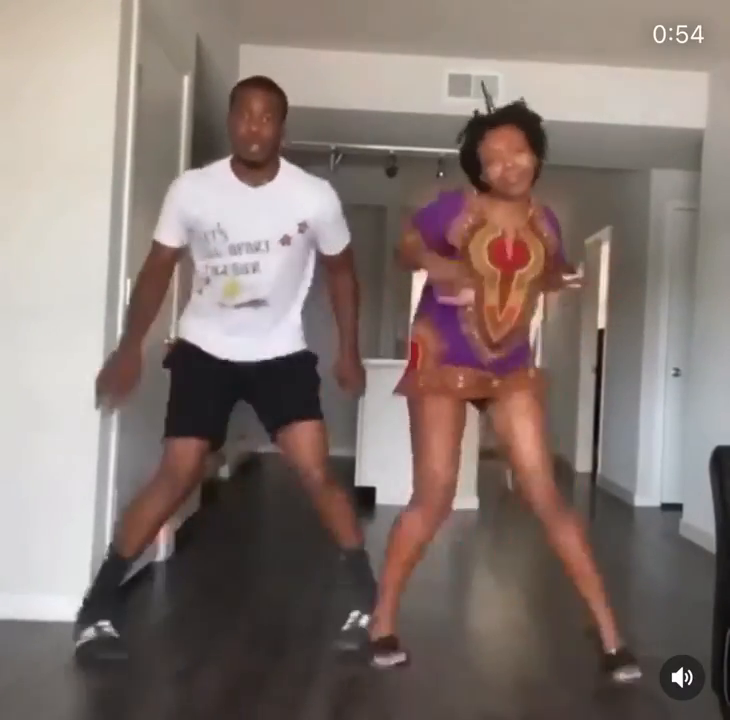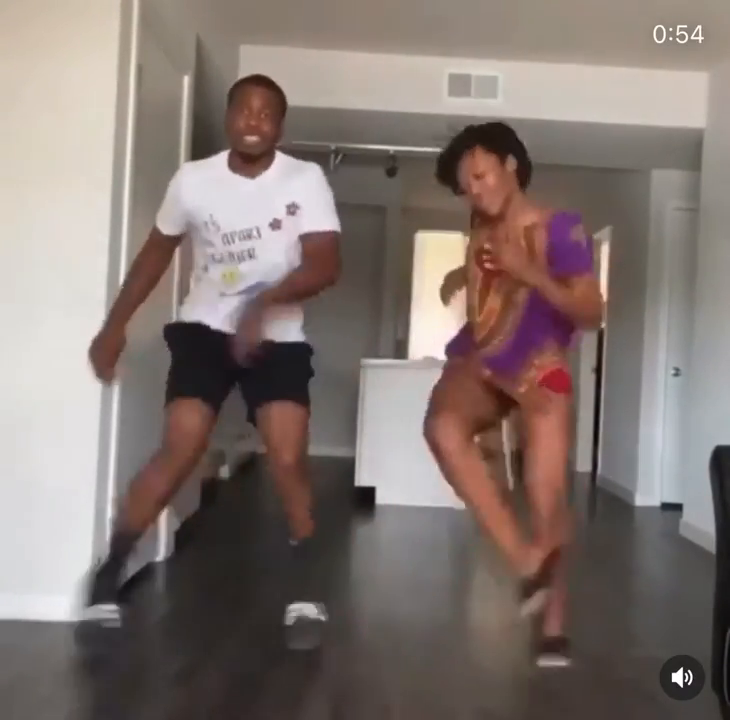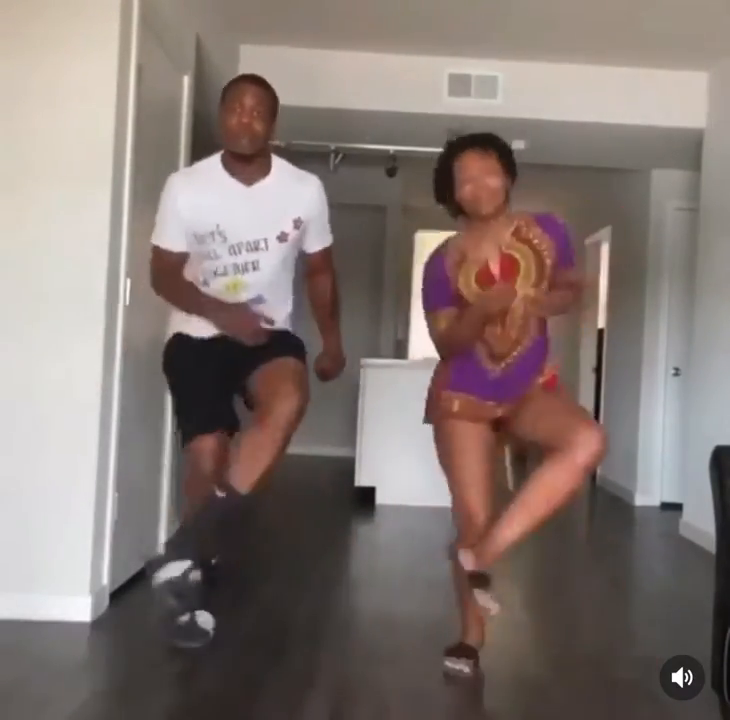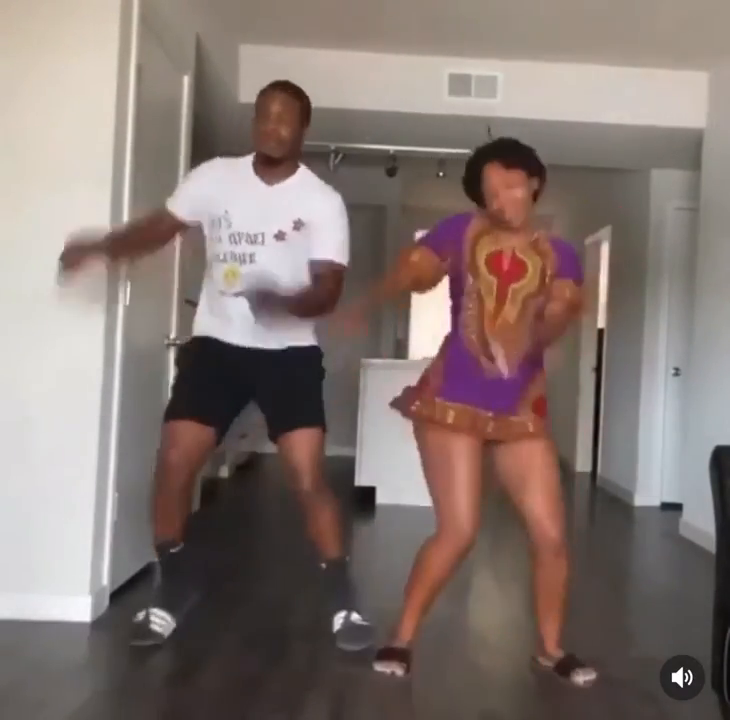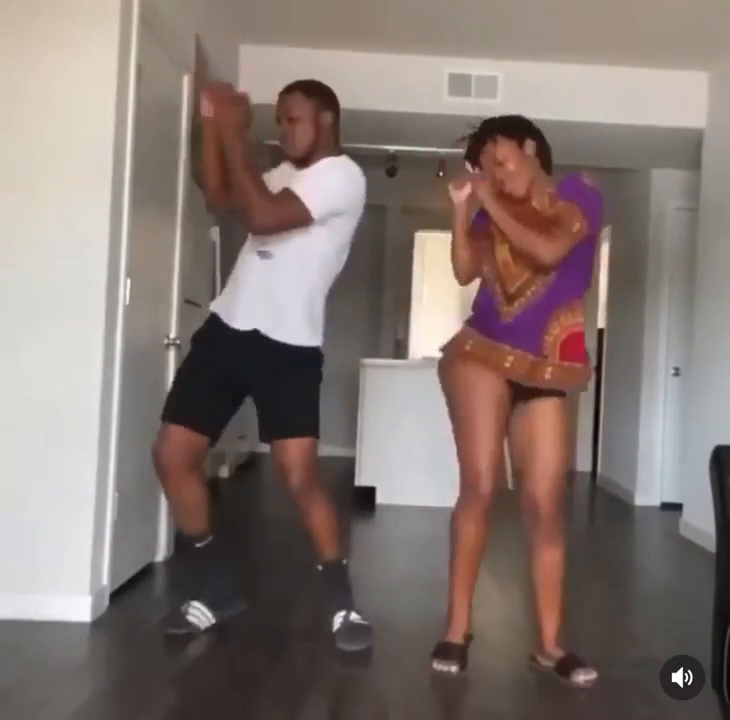
dt=0.4s
person 1, frame 1
left shoulder: (316, 196)
right shoulder: (191, 189)
left elbow: (341, 270)
right elbow: (158, 269)
left wrist: (349, 350)
right wrist: (129, 348)
left hip: (281, 353)
right hip: (206, 349)
left knee: (317, 473)
right knee: (177, 472)
left ankle: (363, 600)
right ankle: (99, 606)
person 1, frame 2
left shoulder: (306, 180)
right shoulder: (192, 180)
left elbow: (326, 264)
right elbow: (157, 250)
left wrist: (263, 304)
right wrist: (115, 325)
left hip: (276, 340)
right hip: (205, 332)
left knee: (287, 455)
right knee: (178, 449)
left ankle: (303, 592)
right ankle: (105, 586)
person 1, frame 3
left shoulder: (305, 190)
right shoulder: (186, 186)
left elbow: (320, 270)
right elbow: (164, 274)
left wrist: (332, 340)
right wrist: (223, 313)
left hip: (270, 333)
right hip: (202, 337)
left knee: (287, 395)
right knee: (204, 465)
left ankle: (188, 543)
right ankle: (195, 596)
person 1, frame 4
left shoulder: (323, 203)
right shoulder: (215, 177)
left elbow: (329, 288)
right elbow: (160, 228)
left wrist: (288, 303)
right wrist: (105, 246)
left hip: (286, 352)
right hip: (214, 344)
left knee: (310, 478)
right knee: (174, 465)
left ankle: (342, 602)
right ankle: (176, 586)
person 1, frame 5
left shoulder: (341, 175)
right shoulder: (288, 173)
left elbow: (260, 217)
right elbow: (220, 195)
left wrist: (234, 136)
right wrist: (214, 122)
left hip: (286, 346)
right hip: (227, 330)
left knee: (299, 477)
right knee: (172, 454)
left ankle: (343, 603)
right ankle: (217, 583)
person 2, frame 1
left shoulder: (545, 225)
right shoulder: (456, 209)
right elbow: (408, 247)
left wrist: (563, 275)
right wrist: (433, 267)
left hip: (509, 371)
right hip: (443, 364)
left knee: (545, 498)
right knee: (433, 499)
left ankle: (610, 636)
right ankle: (382, 621)
person 2, frame 2
left shoulder: (558, 230)
right shoulder: (483, 225)
left elbow: (589, 313)
left wrist: (526, 274)
right wrist: (463, 276)
left hip: (539, 375)
right hip: (475, 365)
left knee: (548, 505)
right knee: (442, 426)
left ankle: (552, 624)
right ankle: (525, 558)
person 2, frame 3
left shoulder: (545, 232)
right shoulder: (446, 260)
left elbow: (571, 286)
right elbow: (442, 338)
left wrist: (559, 300)
right wrist: (483, 314)
left hip: (530, 389)
right hip: (462, 397)
left knee: (588, 441)
right knee: (472, 517)
left ankle: (481, 556)
right ankle: (469, 636)
person 2, frame 4
left shoulder: (561, 256)
right shoulder: (463, 233)
left elbow: (560, 314)
right elbow: (409, 274)
left wrist: (526, 346)
right wrist: (365, 304)
left hip: (520, 409)
right hip: (451, 402)
left knee: (551, 536)
right knee: (456, 531)
left ankle: (552, 647)
right ankle: (400, 641)
person 2, frame 5
left shoulder: (578, 193)
right shoulder: (492, 210)
left elbow: (548, 252)
right elbow: (464, 272)
left wrist: (494, 209)
right wrist: (462, 208)
left hip: (553, 359)
right hip: (484, 351)
left knee: (544, 509)
right knee: (477, 490)
left ankle: (550, 646)
right ankle: (456, 631)
